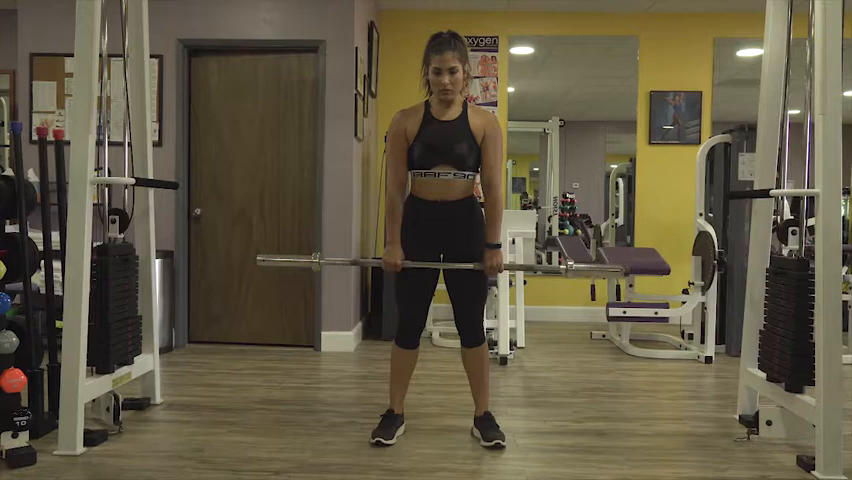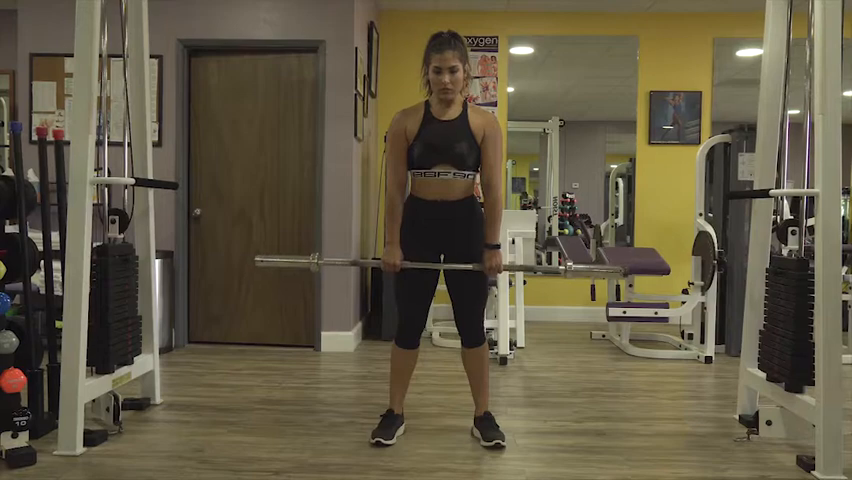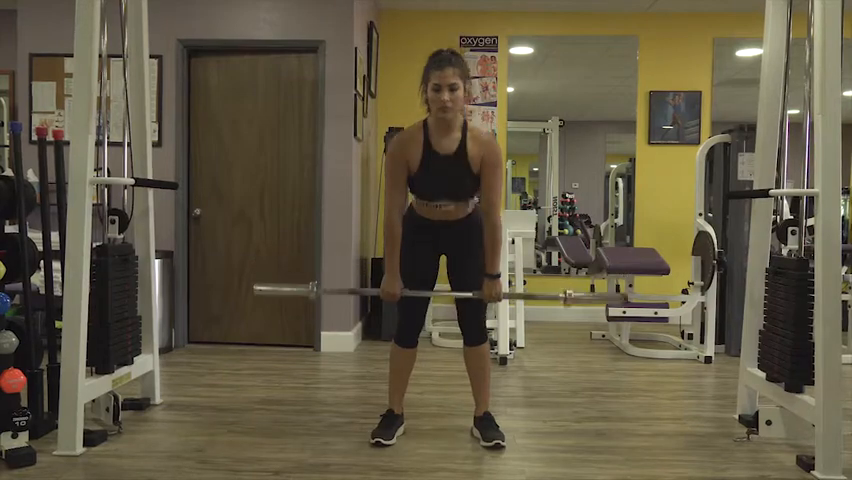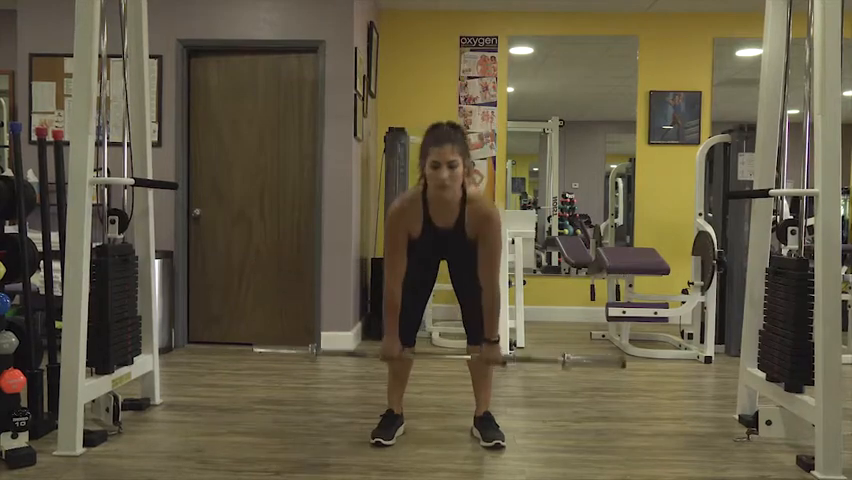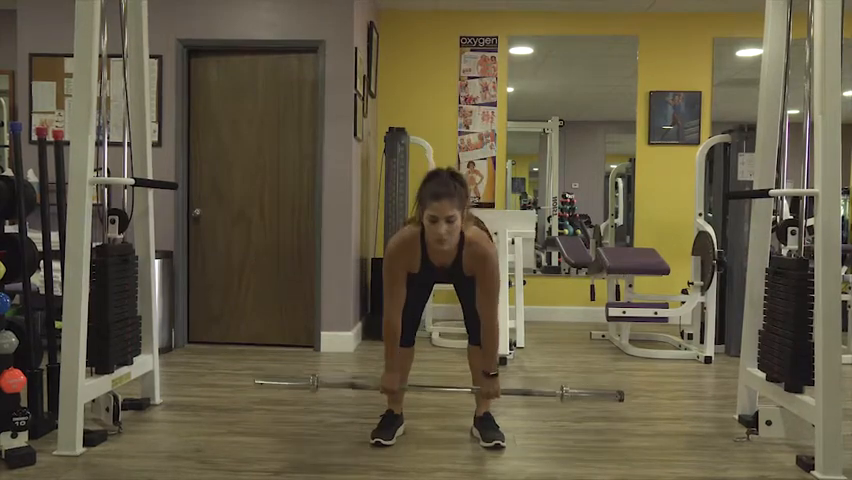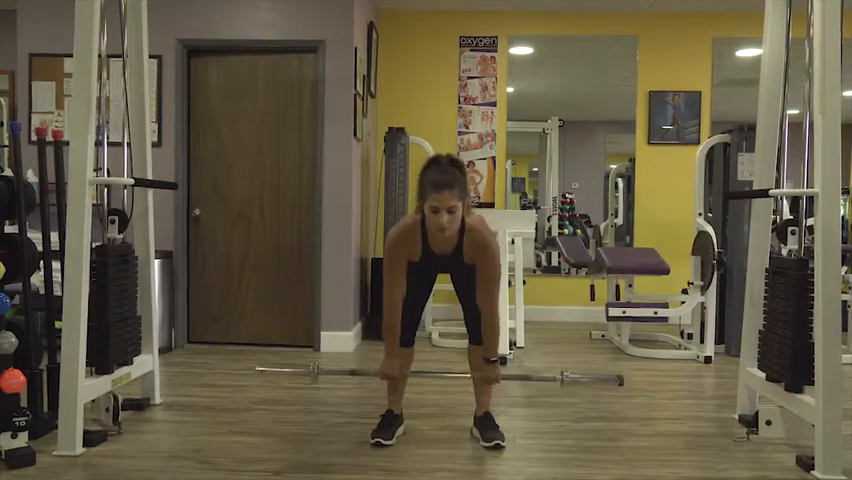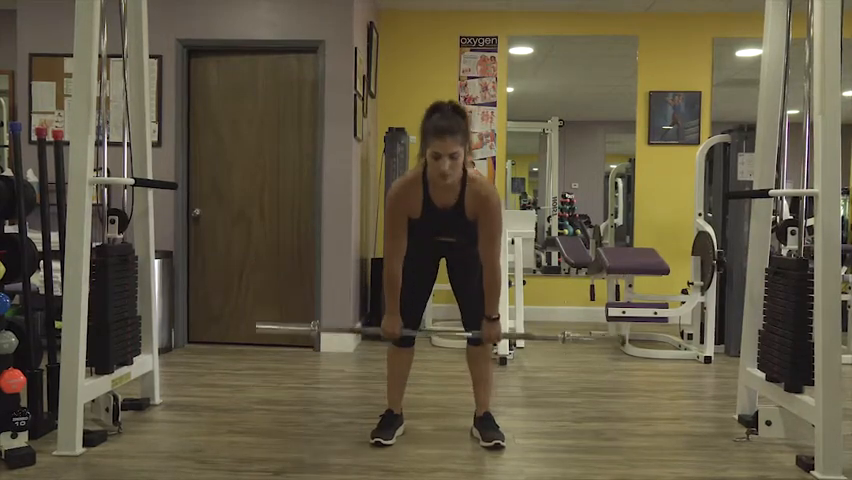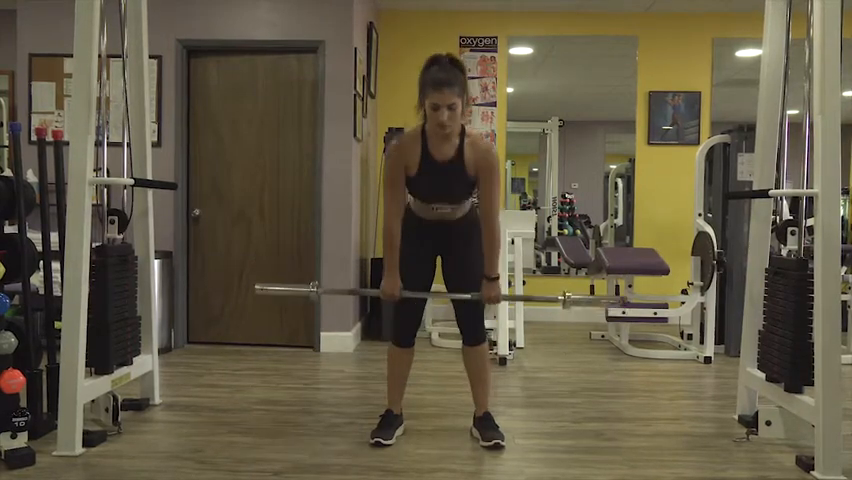
dt=0.3s
person 1, frame 1
left shoulder: (484, 122)
right shoulder: (405, 121)
left elbow: (493, 188)
right elbow: (395, 187)
left wrist: (494, 245)
right wrist: (392, 242)
left hip: (465, 224)
right hip: (418, 224)
left knee: (471, 325)
right knee: (409, 324)
left ankle: (482, 415)
right ankle: (394, 412)
person 1, frame 2
left shoulder: (484, 122)
right shoulder: (405, 120)
left elbow: (493, 188)
right elbow: (394, 187)
left wrist: (493, 245)
right wrist: (392, 242)
left hip: (466, 223)
right hip: (418, 224)
left knee: (472, 326)
right knee: (409, 325)
left ankle: (482, 415)
right ankle: (394, 413)
person 1, frame 3
left shoulder: (485, 146)
right shoulder: (404, 144)
left elbow: (491, 214)
right elbow: (393, 212)
left wrist: (492, 274)
right wrist: (391, 273)
left hip: (467, 236)
right hip: (418, 236)
left knee: (475, 326)
right knee: (408, 325)
left ankle: (482, 415)
right ankle: (394, 413)
person 1, frame 4
left shoulder: (484, 211)
right shoulder: (402, 209)
left elbow: (489, 282)
right elbow: (393, 281)
left wrist: (492, 339)
right wrist: (390, 336)
left hip: (467, 255)
right hip: (420, 257)
left knee: (476, 332)
right knee: (406, 330)
left ankle: (482, 415)
right ankle: (394, 413)
person 1, frame 5
left shoulder: (481, 249)
right shoulder: (400, 247)
left elbow: (489, 321)
right elbow: (392, 318)
left wrist: (490, 373)
right wrist: (391, 369)
left knee: (477, 328)
right knee: (405, 328)
left ankle: (483, 416)
right ankle: (394, 414)
person 1, frame 6
left shoulder: (482, 238)
right shoulder: (401, 236)
left elbow: (489, 309)
right elbow: (392, 305)
left wrist: (491, 360)
right wrist: (391, 356)
left hip: (466, 264)
right hip: (419, 264)
left knee: (478, 327)
right knee: (404, 327)
left ankle: (483, 417)
right ankle: (394, 414)
person 1, frame 7
left shoulder: (484, 193)
right shoulder: (403, 191)
left elbow: (490, 262)
right elbow: (394, 259)
left wrist: (492, 318)
right wrist: (392, 313)
left hip: (465, 247)
right hip: (420, 246)
left knee: (477, 328)
right knee: (404, 328)
left ankle: (483, 416)
right ankle: (393, 414)
person 1, frame 8
left shoulder: (482, 152)
right shoulder: (402, 149)
left elbow: (490, 219)
right elbow: (392, 215)
left wrist: (491, 277)
right wrist: (391, 273)
left hip: (462, 235)
right hip: (416, 235)
left knee: (473, 326)
right knee: (404, 325)
left ankle: (482, 416)
right ankle: (393, 414)
